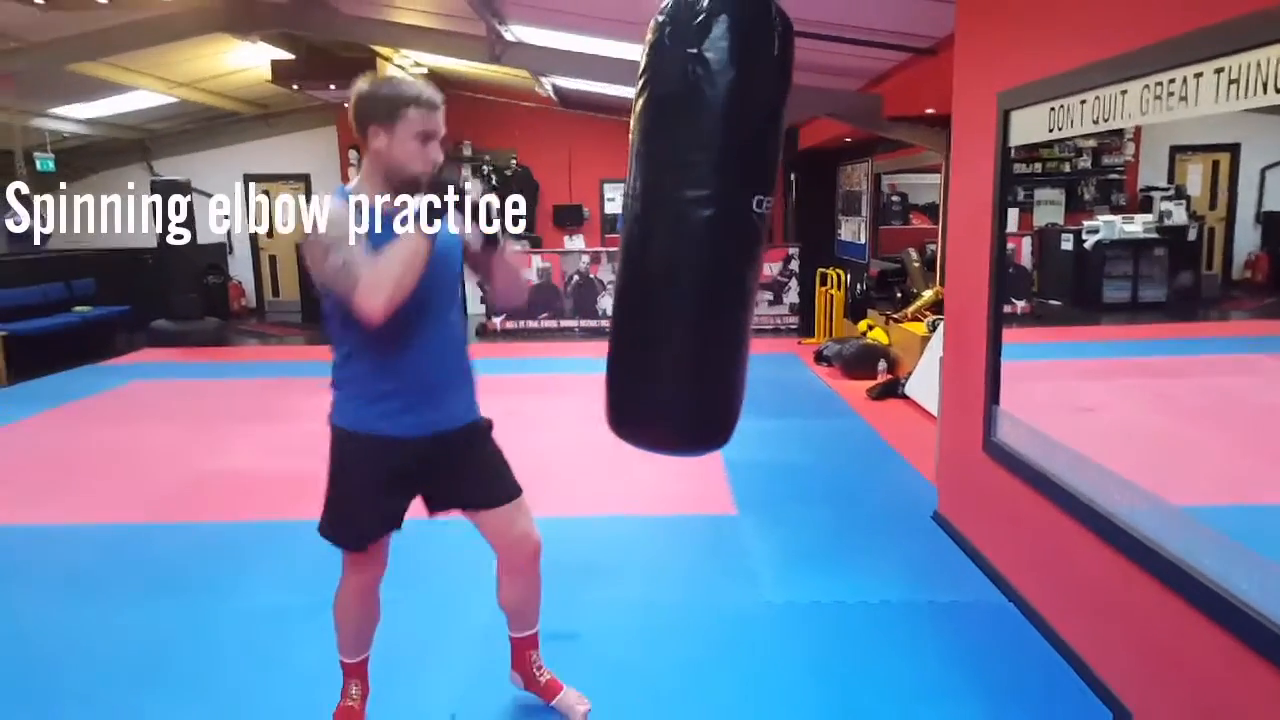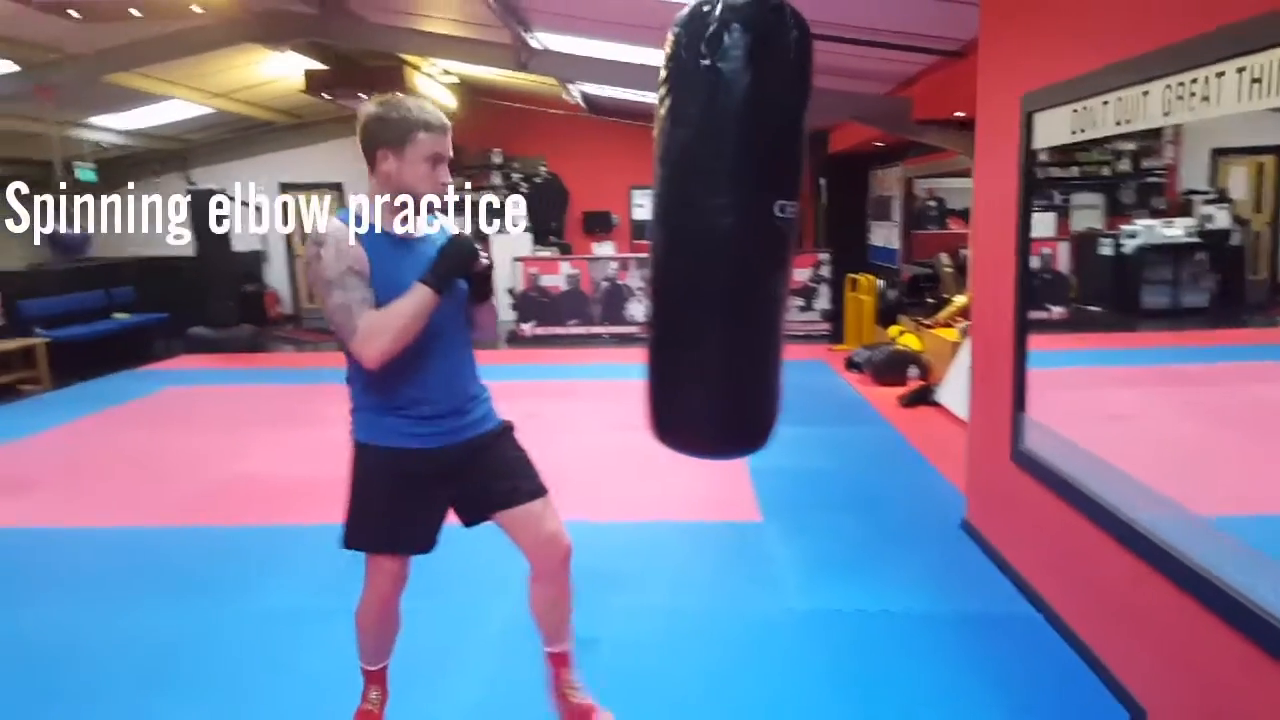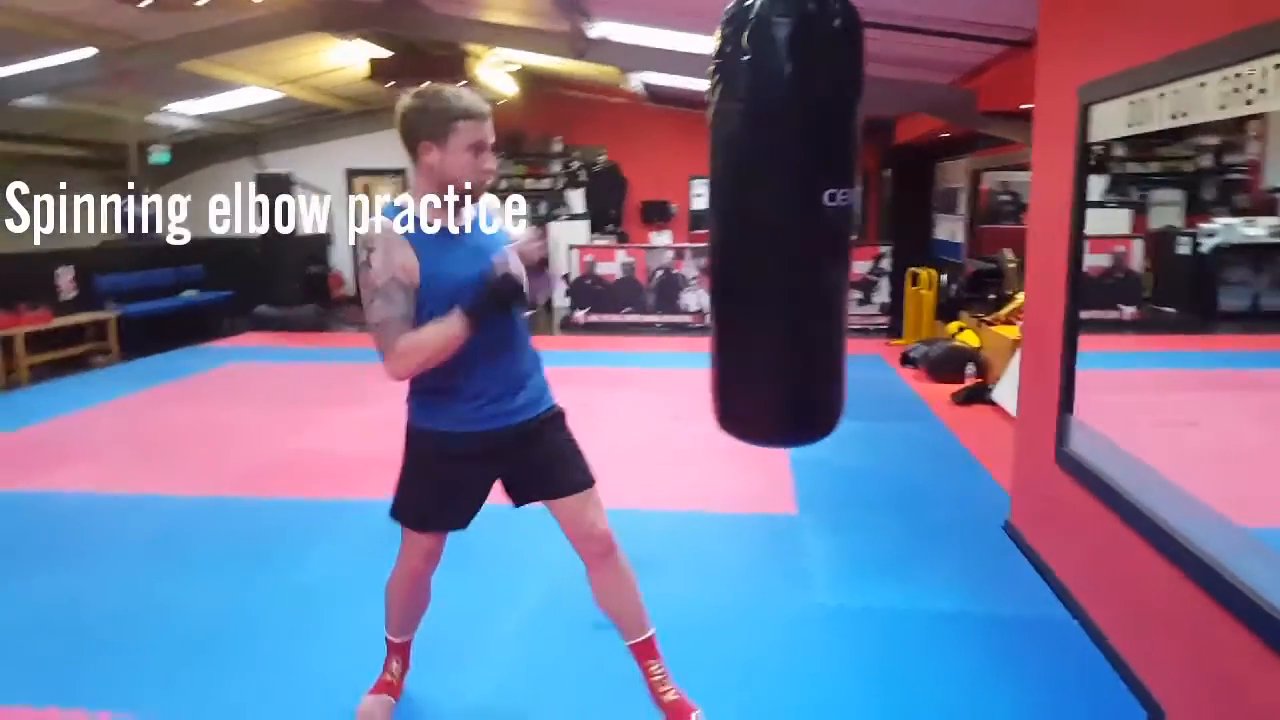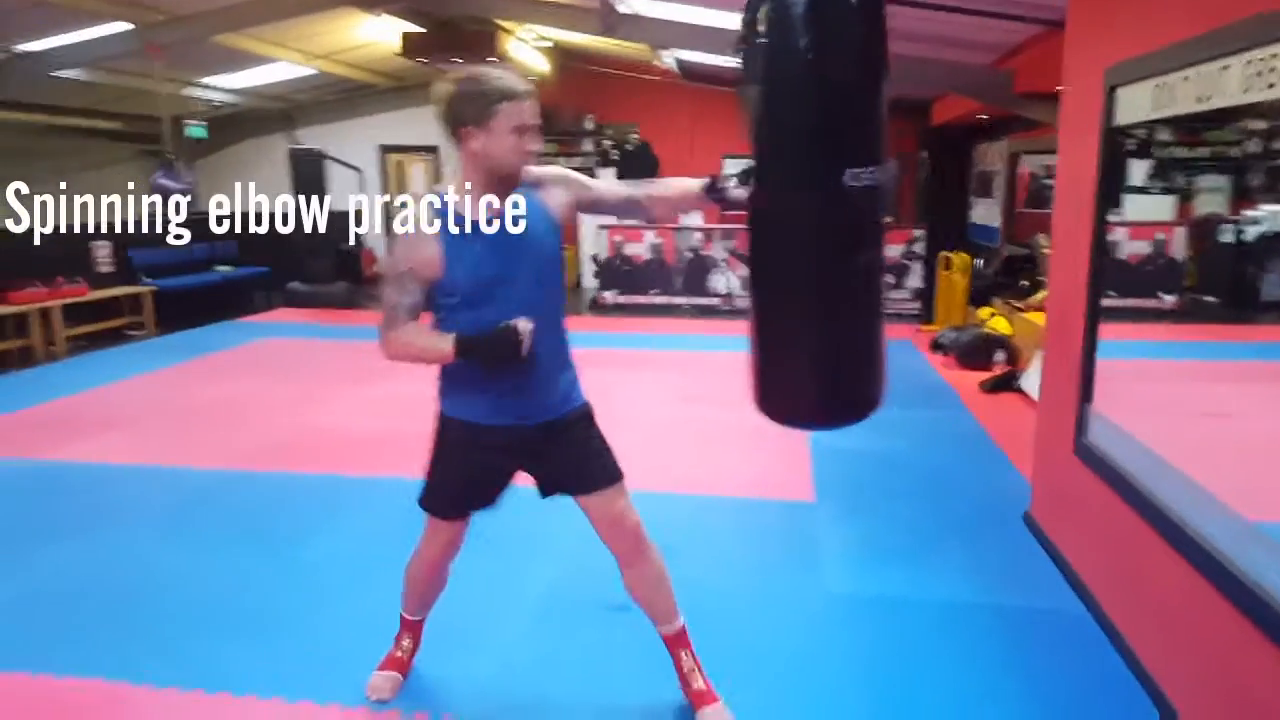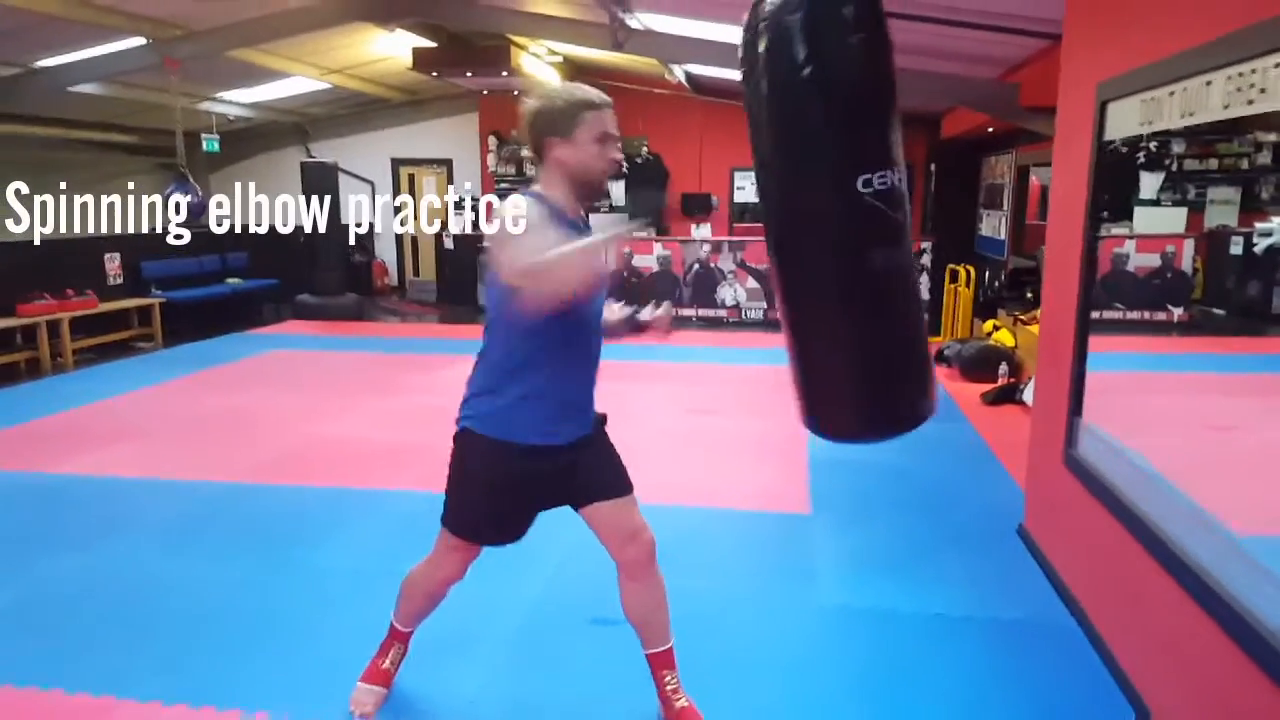
dt=0.3s
person 1, frame 1
right shoulder: (334, 216)
left elbow: (515, 297)
right elbow: (374, 302)
left wrist: (488, 239)
right wrist: (425, 226)
left hip: (455, 422)
right hip: (371, 432)
left knee: (522, 545)
right knee: (363, 571)
left ankle: (526, 664)
person 1, frame 2
left shoulder: (445, 228)
right shoulder: (339, 242)
right elbow: (370, 346)
left wrist: (479, 287)
right wrist: (436, 278)
left hip: (476, 428)
right hip: (392, 446)
left knee: (552, 547)
right knee: (384, 581)
person 1, frame 3
right shoulder: (389, 241)
right elbow: (397, 357)
left wrist: (531, 271)
right wrist: (477, 307)
left hip: (529, 414)
right hip: (445, 431)
left knee: (597, 538)
right knee: (418, 556)
right ankle: (394, 667)
person 1, frame 4
left shoulder: (549, 190)
right shoulder: (425, 228)
left elbow: (646, 201)
right elbow: (394, 338)
right wrist: (466, 345)
left hip: (558, 408)
right hip: (474, 419)
left knee: (627, 533)
right knee: (439, 541)
right ankle: (405, 643)
person 1, frame 5
left shoulder: (577, 219)
right shoulder: (526, 220)
right elbow: (535, 292)
left wrist: (629, 320)
right wrist: (610, 244)
left hip: (574, 427)
right hip: (501, 435)
left knee: (636, 548)
right knee: (450, 560)
right ankle: (391, 652)
